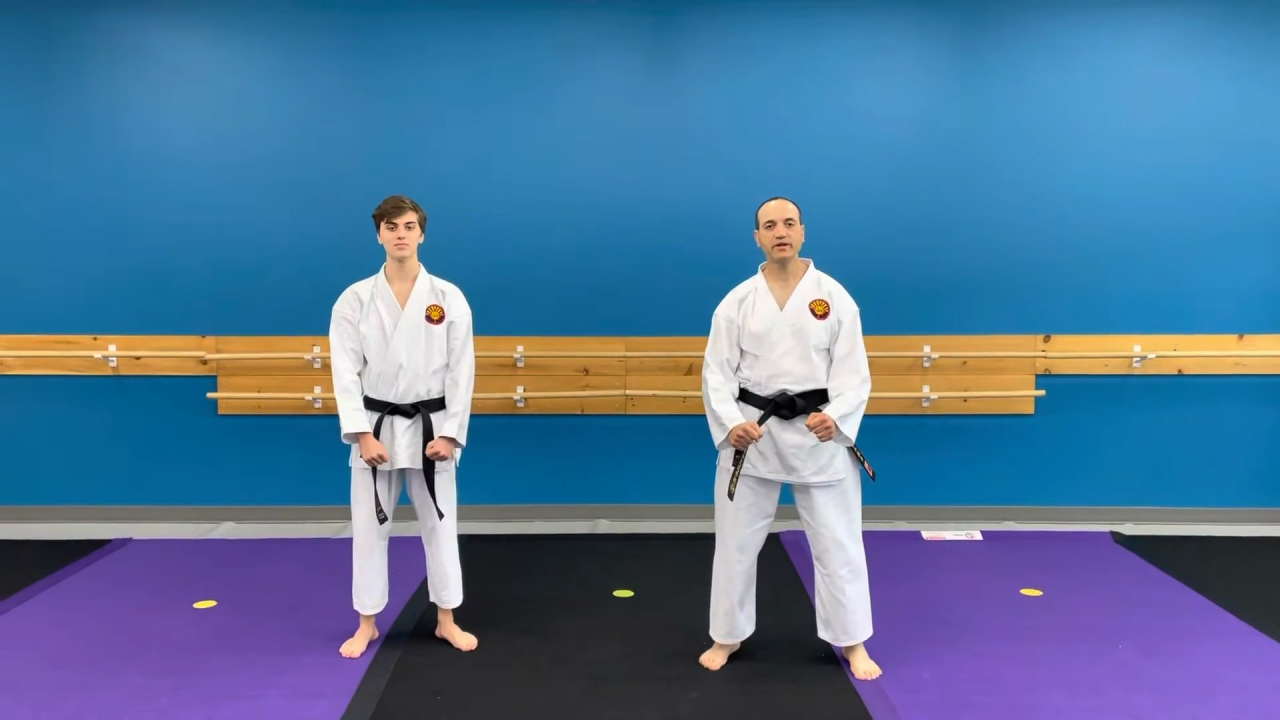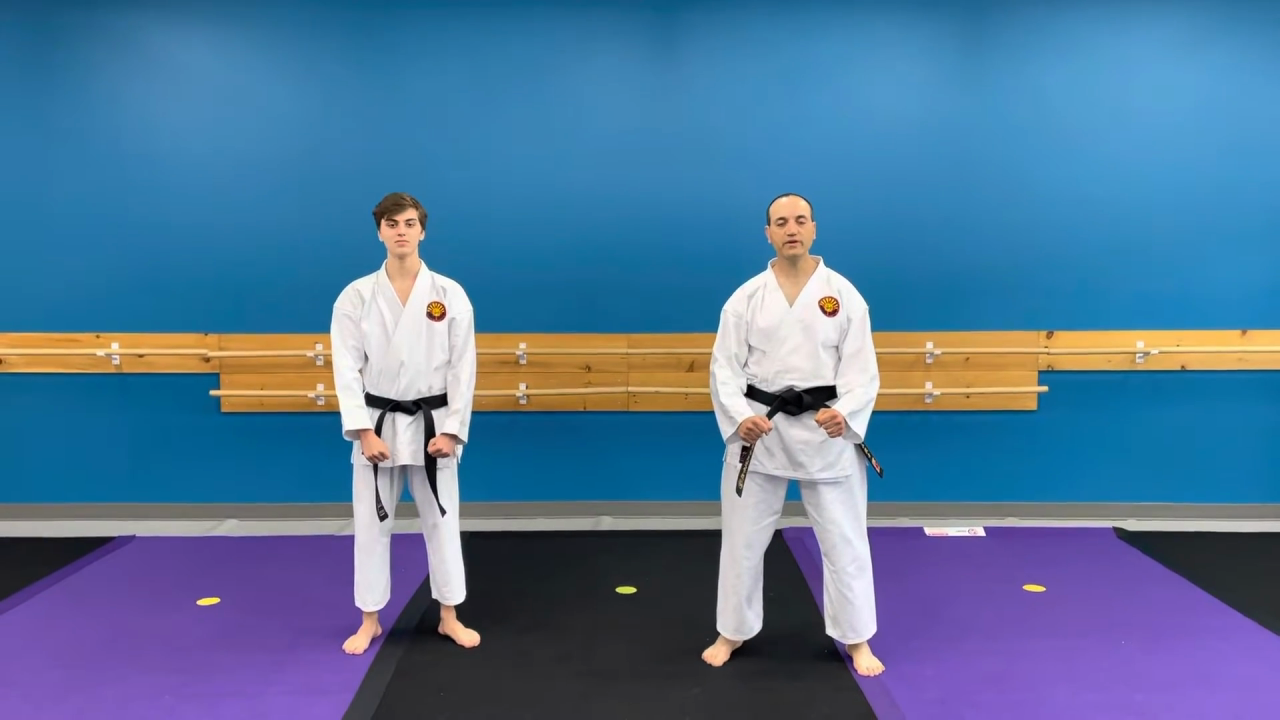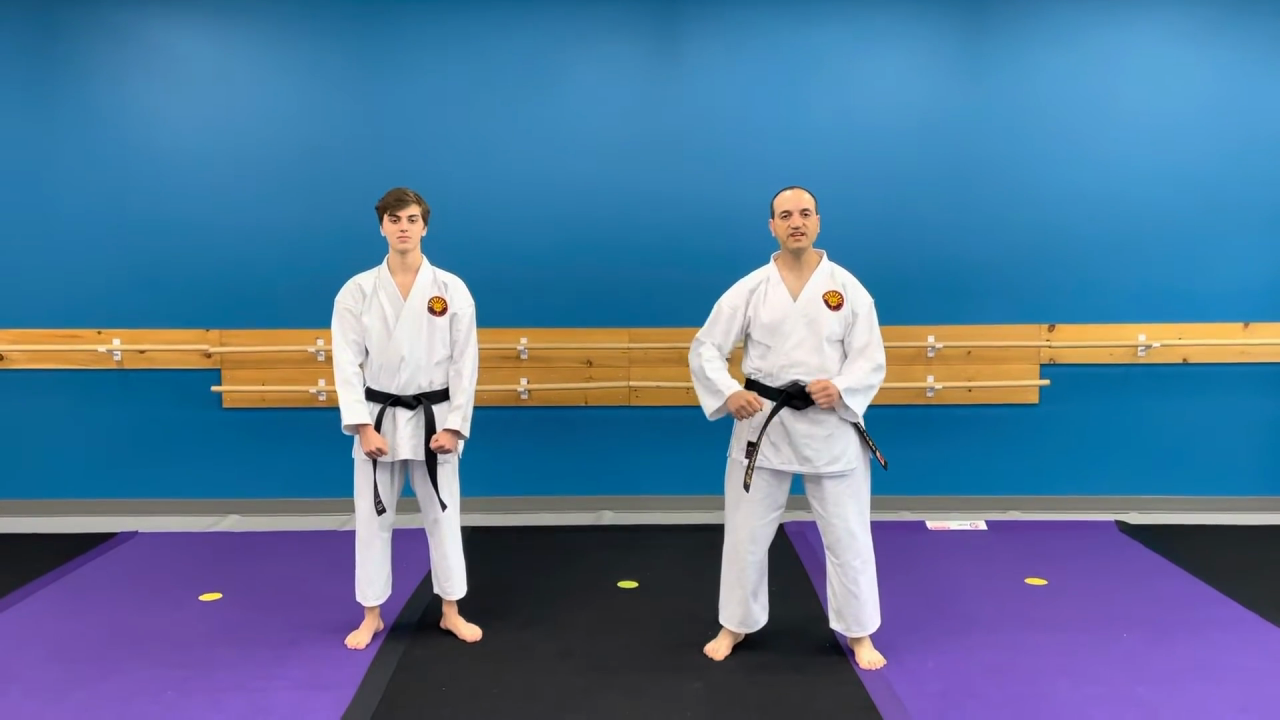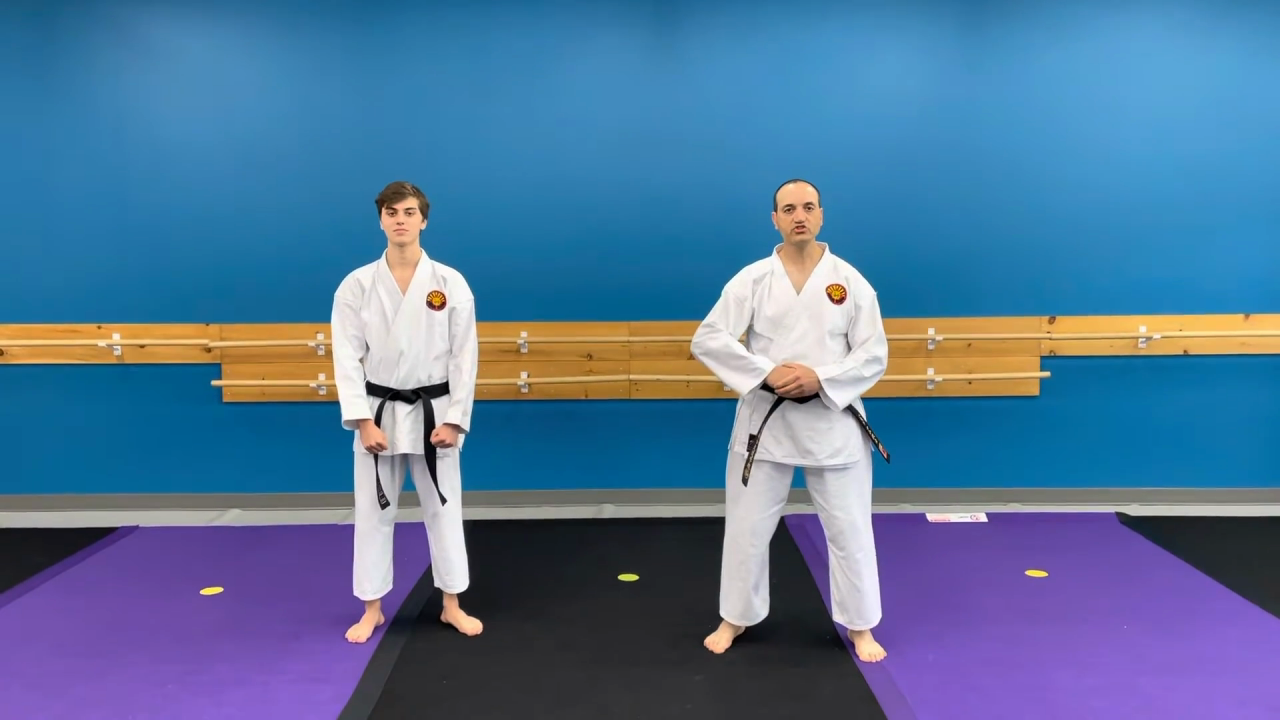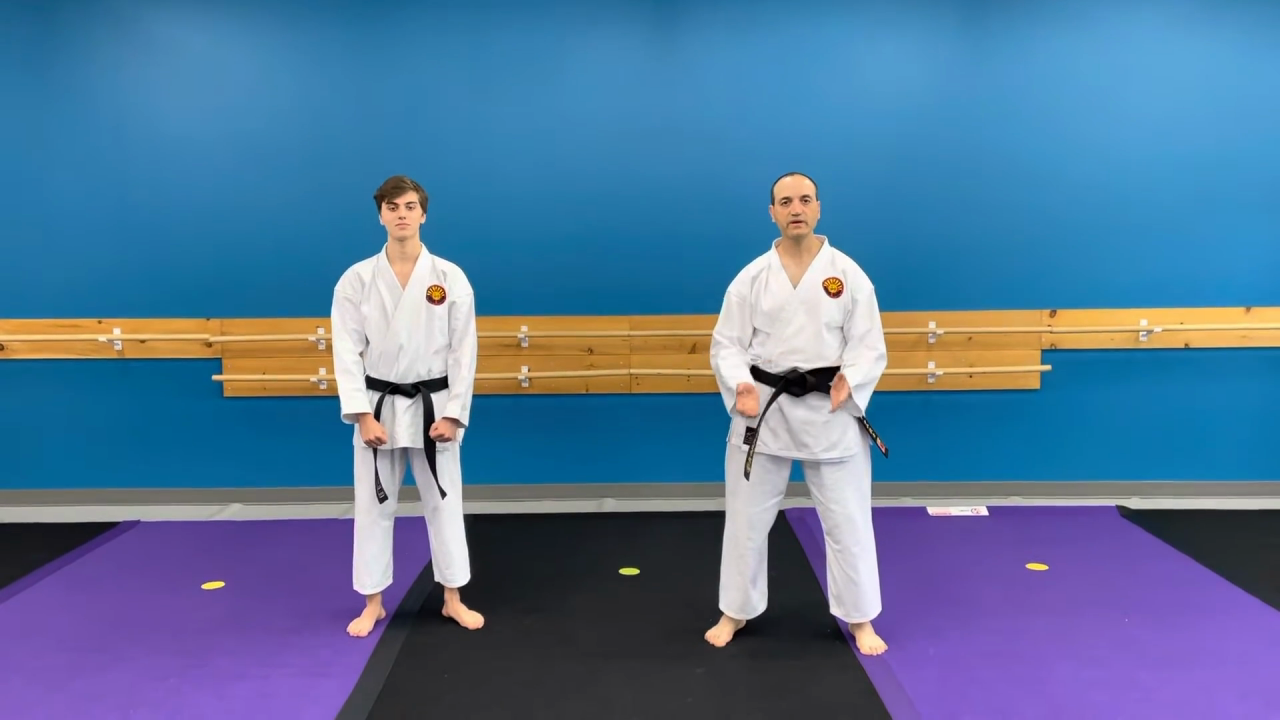
dt=0.5s
person 1, frame 1
left shoulder: (833, 296)
right shoulder: (737, 301)
left elbow: (853, 371)
right elbow: (717, 372)
left wrist: (835, 417)
right wrist: (730, 423)
left hip: (818, 433)
right hip: (752, 433)
left knee: (837, 543)
right knee: (736, 541)
left ankle: (852, 642)
right ankle: (728, 636)
person 1, frame 2
left shoulder: (842, 293)
right shoulder: (746, 297)
left elbow: (862, 369)
right elbow: (725, 366)
left wrist: (845, 413)
right wrist: (740, 417)
left hip: (827, 429)
right hip: (759, 429)
left knee: (844, 540)
right knee: (743, 538)
left ankle: (856, 639)
right ankle: (732, 632)
person 1, frame 3
left shoulder: (847, 287)
right shoulder: (749, 289)
left elbow: (871, 358)
right elbow: (705, 348)
left wrist: (842, 390)
right wrist: (727, 392)
left hip: (830, 424)
right hip: (762, 422)
left knee: (848, 535)
right knee: (747, 532)
left ankle: (859, 633)
right ankle: (735, 625)
person 1, frame 4
left shoulder: (850, 281)
right shoulder: (751, 280)
left elbow: (873, 356)
right elbow: (707, 340)
left wrist: (821, 379)
right wrist: (766, 372)
left hip: (833, 418)
right hip: (765, 417)
left knee: (849, 528)
right knee: (747, 526)
left ankle: (860, 625)
right ankle: (735, 618)
person 1, frame 5
left shoulder: (847, 273)
right shoulder: (751, 277)
left elbow: (871, 347)
right elbow: (726, 344)
left wrist: (850, 383)
right wrist: (740, 388)
left hip: (830, 412)
right hip: (764, 411)
left knee: (848, 521)
right knee: (746, 518)
left ankle: (859, 619)
right ankle: (736, 611)
person 2, frame 1
left shoulder: (448, 297)
right shoulder: (355, 299)
left elbow: (460, 370)
right elbow: (345, 371)
left wrist: (449, 433)
right wrist: (362, 434)
left hip: (431, 426)
right hip: (376, 428)
left knee: (439, 524)
right knee: (369, 526)
left ankle: (446, 620)
right ankle: (367, 623)
person 2, frame 2
left shoulder: (449, 294)
right shoulder: (355, 296)
left elbow: (462, 366)
right elbow: (347, 368)
left wrist: (452, 429)
right wrist: (364, 431)
left hip: (432, 423)
right hip: (378, 423)
left knee: (441, 519)
right knee: (372, 522)
left ankle: (449, 617)
right ankle: (369, 620)
person 2, frame 3
left shoulder: (451, 289)
right shoulder: (357, 291)
left elbow: (464, 362)
right elbow: (347, 362)
left wrist: (453, 426)
right wrist: (363, 426)
left hip: (434, 418)
right hip: (379, 418)
left knee: (442, 514)
right knee: (372, 517)
left ankle: (451, 611)
right ankle: (371, 615)
person 2, frame 4
left shoulder: (450, 283)
right shoulder: (356, 285)
left elbow: (464, 355)
right elbow: (347, 357)
left wrist: (454, 419)
right wrist: (363, 421)
left hip: (434, 411)
right hip: (379, 412)
left knee: (443, 508)
right knee: (373, 511)
left ankle: (452, 605)
right ankle: (372, 608)
person 2, frame 5
left shoulder: (450, 277)
right shoulder: (356, 279)
left elbow: (463, 350)
right elbow: (347, 351)
left wrist: (452, 414)
right wrist: (362, 415)
left hip: (433, 405)
right hip: (379, 406)
left knee: (443, 502)
right knee: (373, 506)
left ankle: (453, 599)
right ankle: (373, 603)
